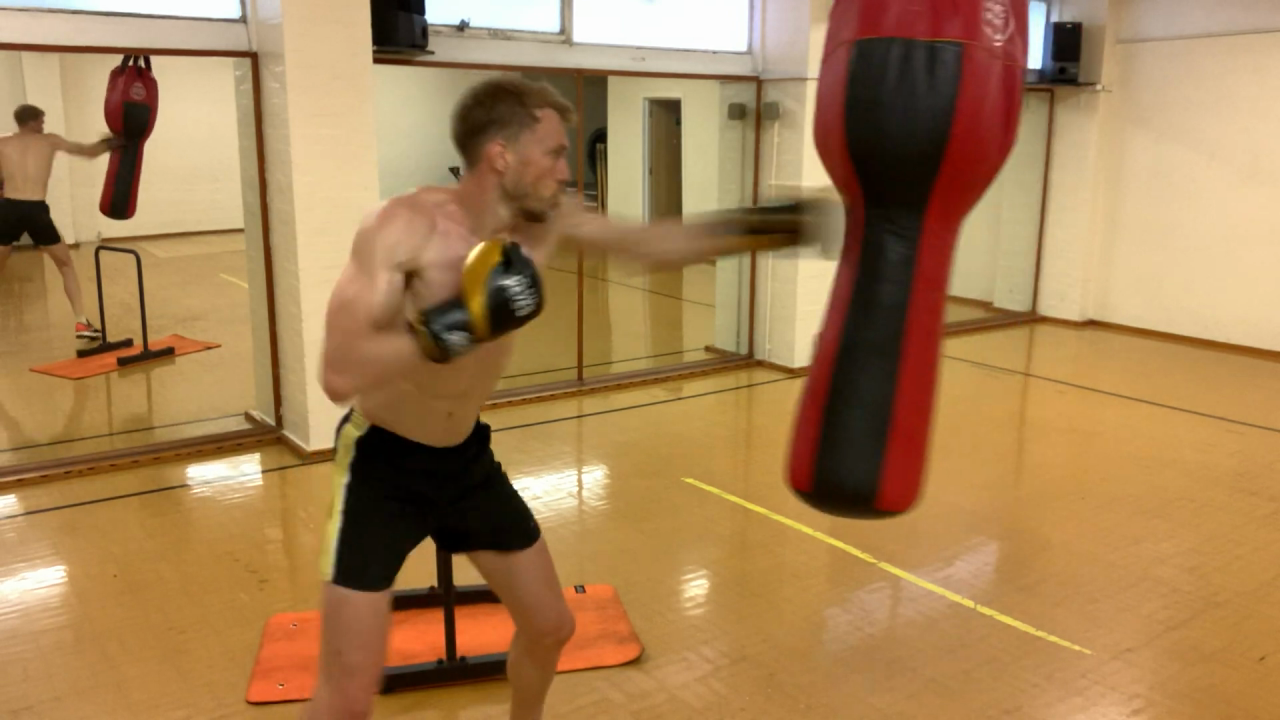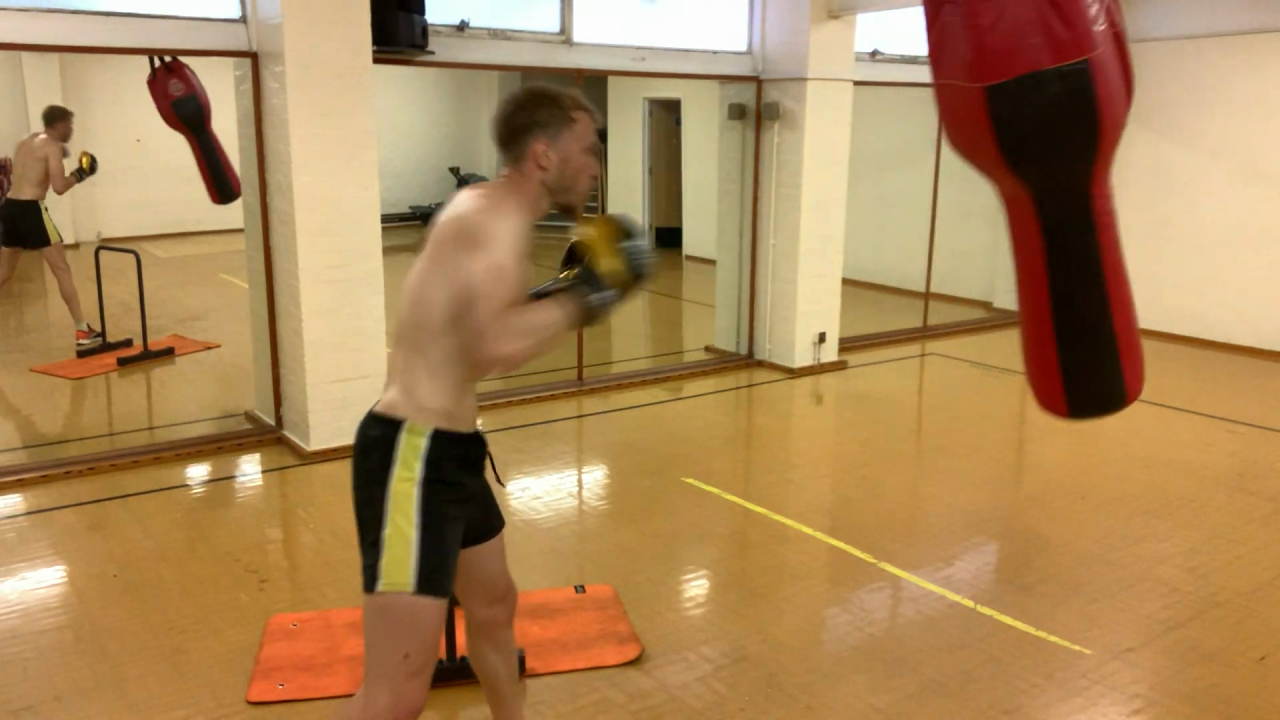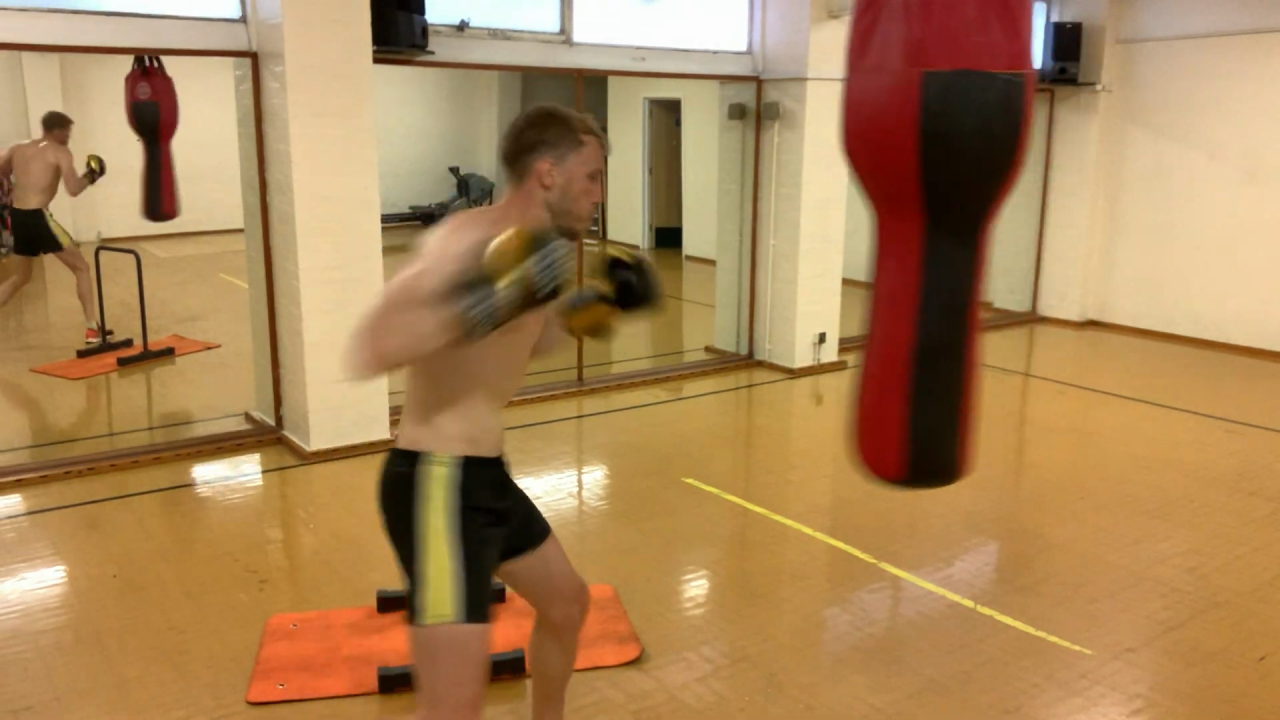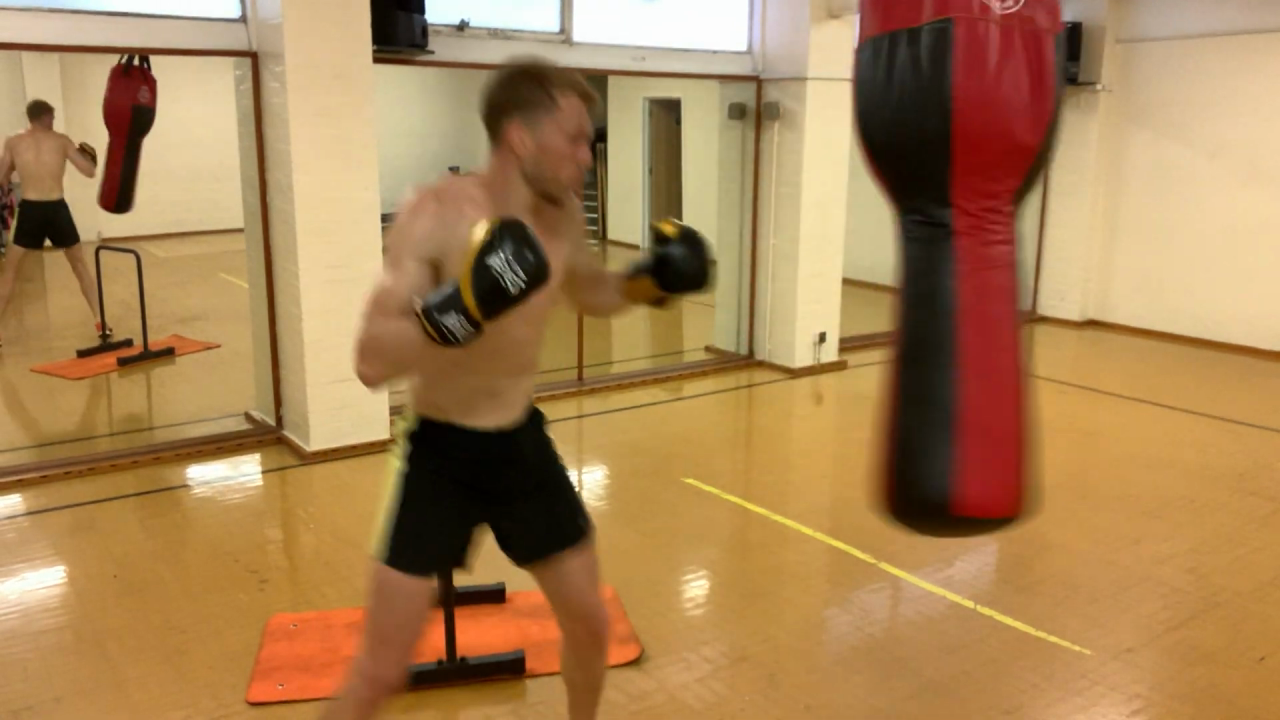
dt=0.7s
person 1, frame 1
left shoulder: (546, 221)
right shoulder: (400, 225)
left elbow: (657, 244)
right elbow: (341, 377)
left wrist: (756, 223)
right wrist: (459, 320)
left hip: (465, 459)
right hip: (383, 463)
left knee: (549, 625)
person 1, frame 2
left shoulder: (480, 210)
right shoulder: (499, 211)
right elbow: (499, 346)
left wrist: (568, 285)
right wrist: (593, 288)
left hip: (445, 449)
right hip: (414, 456)
left knee: (495, 601)
person 1, frame 3
left shoulder: (541, 242)
right shoulder: (471, 239)
right elbow: (372, 352)
left wrist: (600, 308)
right wrist: (489, 297)
left hip: (482, 478)
right hip: (442, 487)
left knee: (569, 600)
person 1, frame 4
left shoulder: (560, 213)
right shoulder: (432, 215)
left elbow: (594, 295)
right elbow: (372, 363)
left wrist: (653, 276)
right wrist: (463, 305)
left hip: (523, 446)
right hip: (437, 453)
left knee: (589, 626)
person 2, frame 1
right shoulder: (48, 139)
right elbow: (90, 152)
right wrist: (107, 143)
right hip: (36, 210)
right knee: (66, 265)
right ankle: (82, 324)
person 2, frame 2
left shoulder: (27, 141)
right shoulder: (52, 146)
right elbow: (59, 187)
right wrist: (80, 173)
right hip: (30, 209)
right knee: (62, 270)
right ankle: (82, 330)
person 2, frame 3
left shoulder: (19, 147)
right shoulder: (58, 151)
right elbow: (73, 190)
right wrist: (92, 175)
left hip: (19, 218)
right hip: (37, 217)
right knee: (82, 268)
right ankle: (92, 329)
person 2, frame 4
right shoulder: (62, 140)
right elbow: (90, 171)
right wrist: (89, 157)
left hip: (29, 209)
right hip: (57, 209)
right knee: (80, 267)
right ankle: (100, 322)
